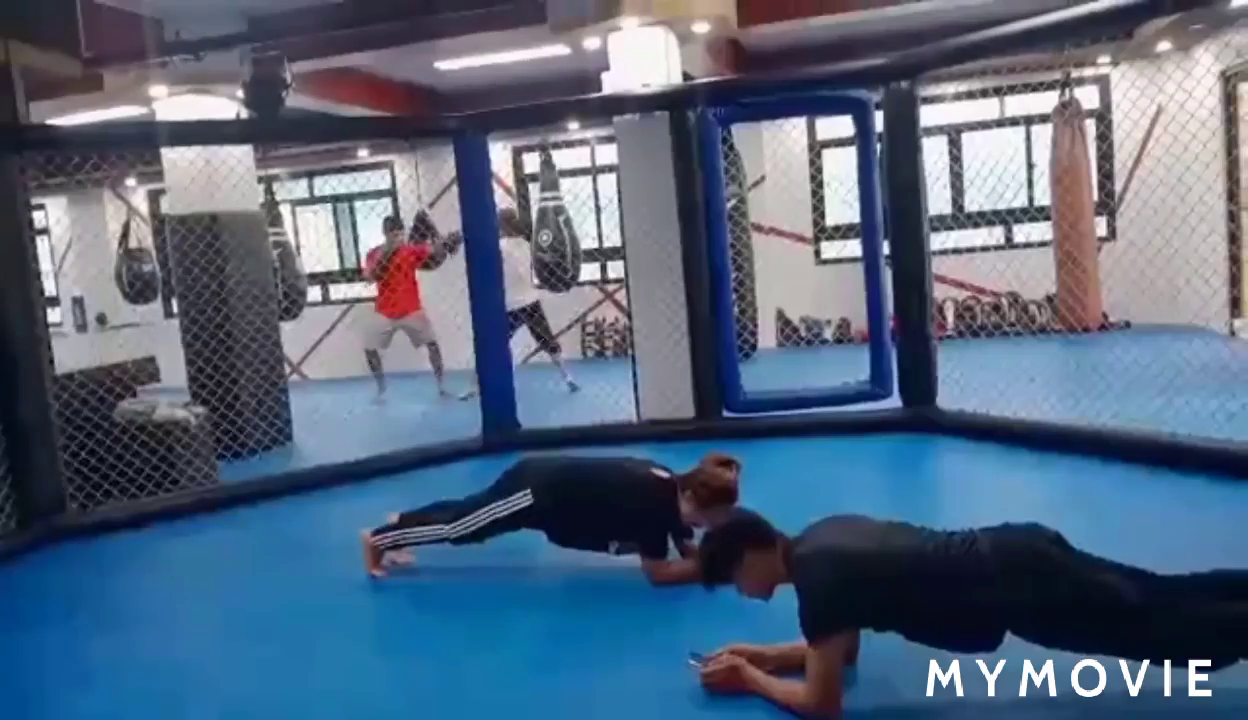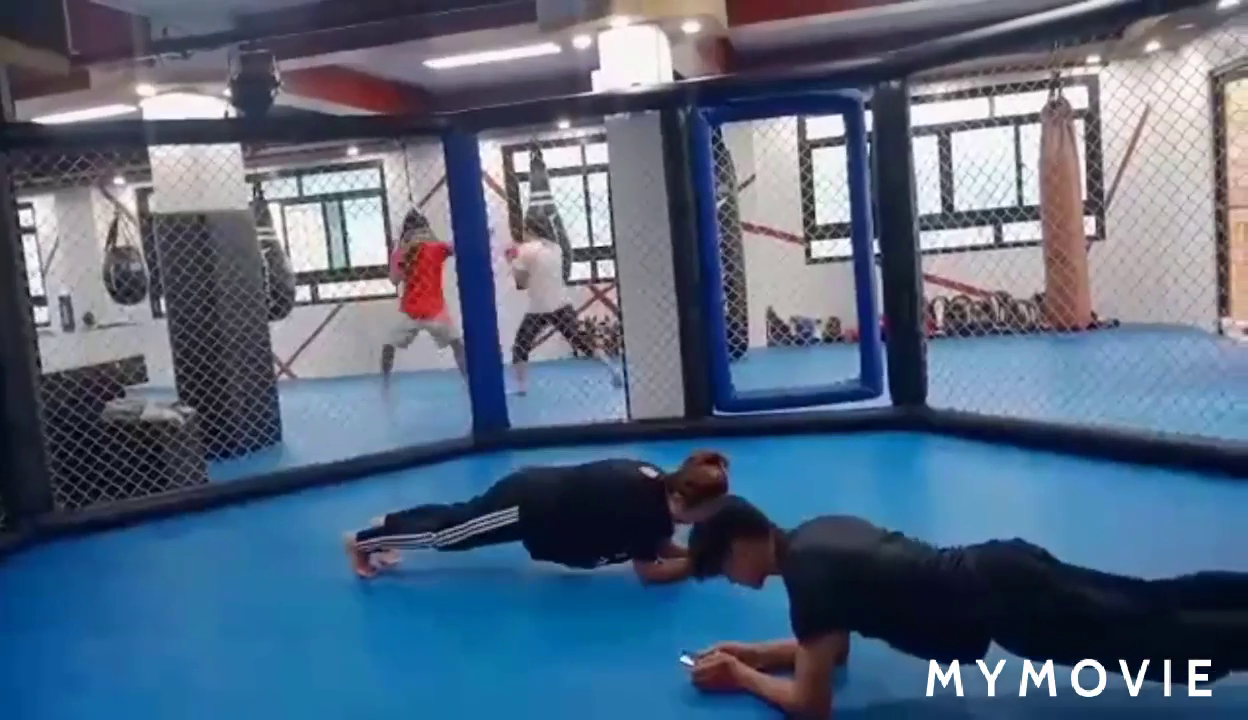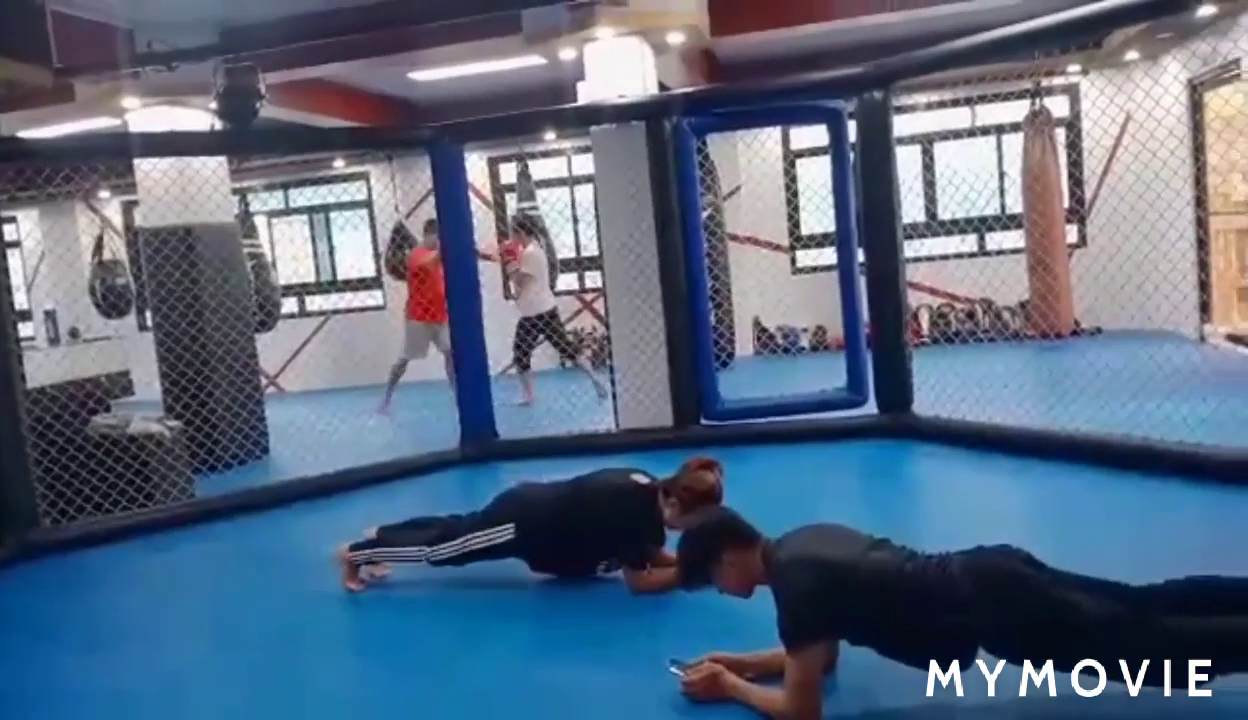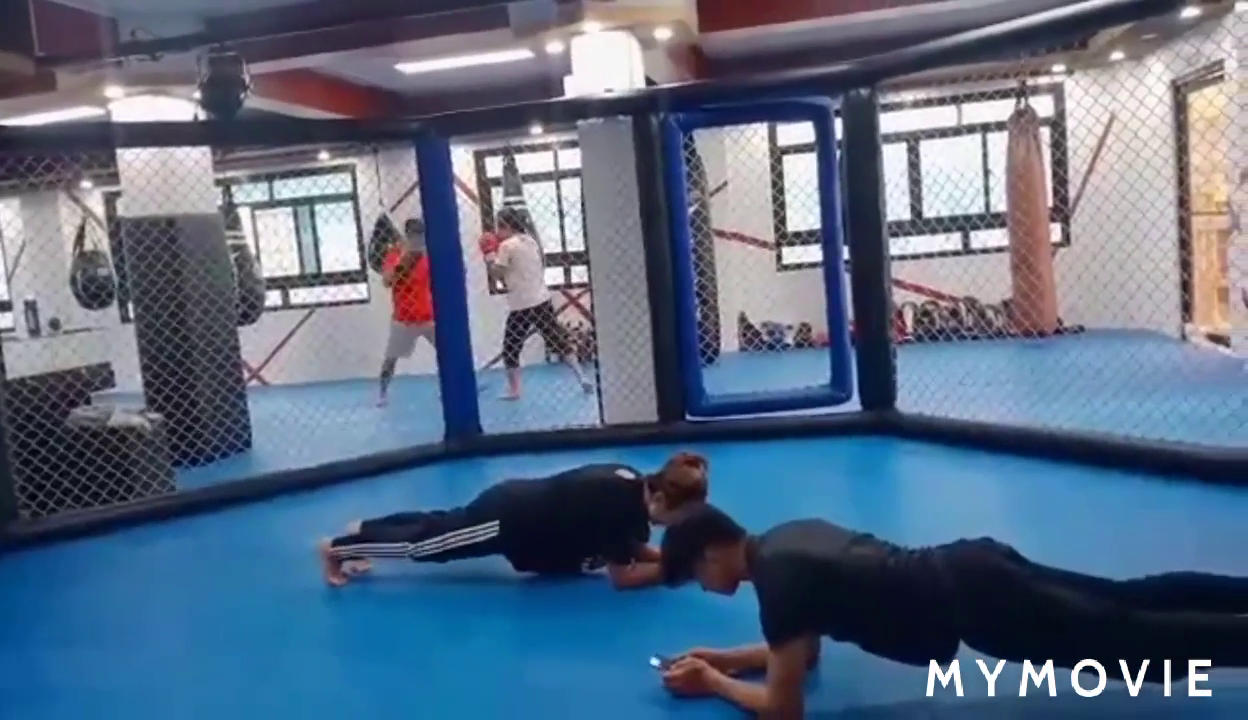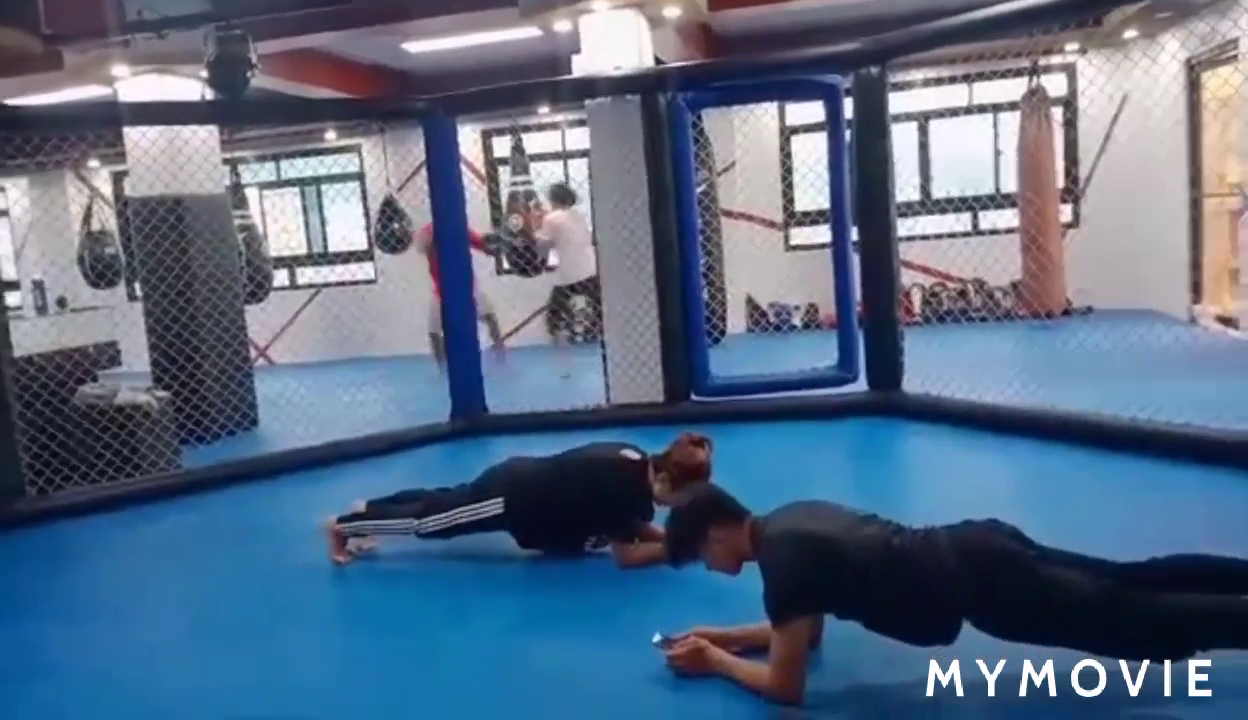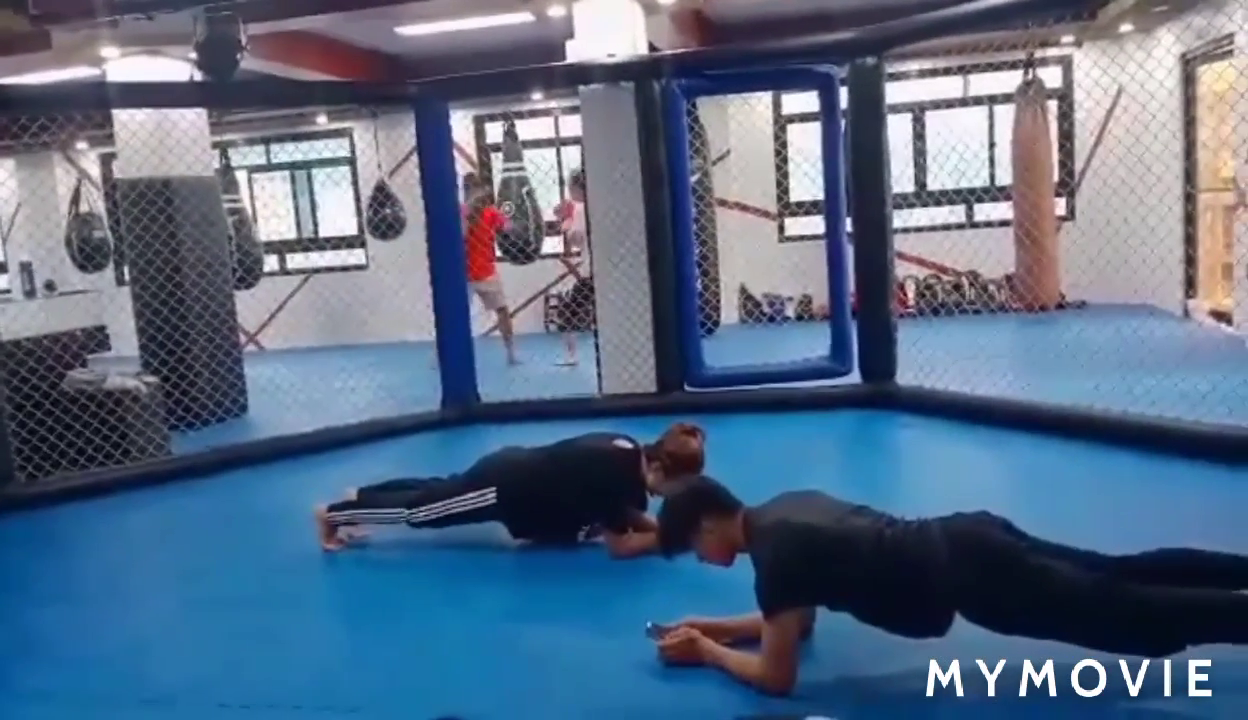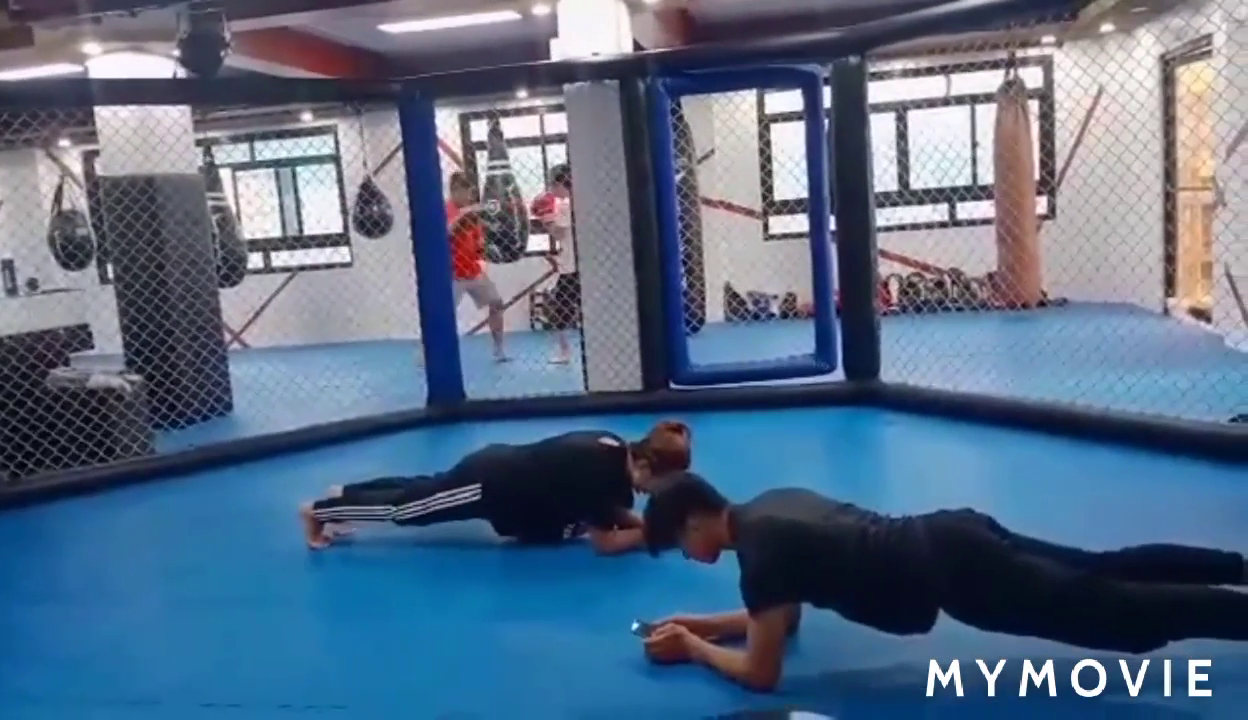
dt=0.4s
person 1, frame 1
left shoulder: (819, 576)
right shoulder: (820, 542)
right elbow: (841, 647)
right wrist: (763, 653)
left hip: (1022, 586)
right hip: (1016, 552)
left knee: (1170, 631)
right knee: (1169, 602)
person 1, frame 2
left shoulder: (809, 574)
right shoulder: (814, 536)
right elbow: (832, 646)
right wrist: (754, 651)
left hip: (1009, 603)
right hip: (1004, 567)
left knee: (1165, 642)
right knee: (1161, 603)
person 1, frame 3
left shoulder: (796, 584)
right shoulder: (800, 546)
right elbow: (819, 653)
right wrist: (744, 662)
left hip: (994, 609)
right hip: (992, 573)
left knee: (1149, 647)
right knee: (1148, 608)
person 1, frame 4
left shoulder: (779, 580)
right shoulder: (783, 541)
right elbow: (802, 650)
right wrist: (724, 656)
left hip: (974, 604)
right hip: (973, 567)
left knee: (1133, 643)
right knee: (1132, 604)
person 1, frame 5
left shoulder: (783, 560)
right shoulder: (788, 522)
left elbow: (786, 685)
right elbow: (805, 628)
left wrist: (717, 661)
right wrist: (725, 635)
left hip: (979, 584)
right hip: (977, 547)
left knee: (1139, 625)
right knee: (1134, 585)
person 1, frame 6
left shoulder: (776, 552)
right shoulder: (782, 512)
left elbow: (777, 675)
right elbow: (796, 619)
left wrist: (708, 651)
right wrist: (716, 625)
left hip: (970, 576)
right hip: (969, 539)
left knee: (1133, 620)
right knee: (1124, 578)
person 1, frame 7
left shoulder: (760, 550)
right shoulder: (767, 510)
left elbow: (762, 671)
right elbow: (782, 616)
left wrist: (694, 648)
right wrist: (700, 623)
left hip: (954, 574)
right hip: (953, 537)
left knee: (1114, 616)
right knee: (1105, 574)
person 2, frame 1
left shoulder: (674, 489)
right shoulder: (653, 501)
left elbow: (687, 549)
right elbow: (658, 571)
left hip: (549, 479)
right hip: (540, 490)
left knee: (469, 512)
right knee: (462, 526)
left ankle: (400, 522)
right ankle: (380, 538)
person 2, frame 2
left shoulder: (660, 485)
right shoulder: (644, 504)
left elbow: (663, 548)
right elbow: (650, 571)
left hip: (537, 488)
right hip: (530, 506)
left knee: (459, 517)
right knee: (448, 532)
left ankle: (385, 526)
right ankle: (363, 540)
person 2, frame 3
left shoulder: (650, 491)
right shoulder: (637, 510)
left elbow: (653, 556)
right elbow: (640, 580)
left hip: (533, 505)
right hip: (526, 522)
left knee: (456, 531)
right knee: (442, 546)
left ankle: (379, 537)
right ankle: (356, 553)
person 2, frame 4
left shoulder: (634, 484)
right shoulder: (623, 504)
left elbow: (635, 548)
right elbow: (623, 575)
left hip: (517, 502)
right hip: (511, 521)
left knee: (439, 526)
right knee: (427, 541)
left ankle: (362, 530)
right ankle: (338, 548)
person 2, frame 5
left shoulder: (638, 464)
right shoulder: (626, 483)
left elbow: (638, 528)
right elbow: (626, 553)
left hip: (521, 480)
right hip: (514, 496)
left knee: (444, 504)
right knee: (430, 519)
left ankle: (367, 510)
right ankle: (344, 525)
person 2, frame 6
left shoulder: (631, 454)
right shoulder: (619, 473)
left elbow: (631, 516)
right elbow: (620, 543)
left hip: (514, 470)
right hip: (507, 488)
left knee: (436, 493)
right knee: (421, 509)
left ankle: (359, 498)
right ankle: (334, 513)
person 2, frame 7
left shoulder: (616, 452)
right shoulder: (604, 470)
left elbow: (616, 512)
right elbow: (605, 540)
left wrist: (647, 523)
left hip: (500, 467)
right hip: (492, 485)
left knee: (421, 491)
right knee: (406, 506)
left ankle: (344, 496)
right ankle: (319, 511)
person 3, frame 1
left shoulder: (499, 247)
right shoulder: (524, 245)
left hip: (509, 308)
right hip: (530, 303)
right knee: (548, 341)
left ankle: (477, 388)
right ankle: (567, 377)
person 3, frame 2
left shoulder: (526, 250)
right shoulder: (556, 248)
left elbow: (520, 280)
left wrist: (515, 261)
left hip: (539, 310)
right hip: (561, 306)
left knee: (520, 347)
right knee: (581, 341)
left ankle: (520, 386)
right ankle: (613, 372)
person 3, frame 3
left shoulder: (530, 252)
right shoulder: (533, 247)
left elbow: (522, 283)
left wrist: (511, 265)
left hip: (533, 312)
right hip: (547, 309)
left knee: (521, 353)
right knee: (566, 347)
left ankle: (528, 396)
right ankle: (596, 380)
person 3, frame 4
left shoulder: (507, 246)
right shoulder: (530, 241)
left elbow: (497, 274)
left wrist: (489, 253)
left hip: (522, 306)
right hip: (542, 301)
left knee: (510, 348)
right knee: (558, 341)
left ankle: (514, 390)
right ankle: (581, 377)
person 3, frame 5
left shoulder: (551, 219)
right shoulder: (580, 216)
left elbow: (542, 248)
left wrist: (539, 231)
left hip: (568, 278)
right hip: (590, 274)
left knee: (554, 318)
right knee: (603, 315)
person 3, frame 6
left shoulder: (580, 209)
left elbow: (575, 241)
left wrist: (566, 222)
left hip: (592, 271)
left knee: (570, 310)
left ankle: (571, 354)
person 3, frame 7
left shoulder: (564, 204)
left elbow: (556, 233)
left wrist: (546, 215)
left hip: (571, 266)
left knee: (560, 308)
left ankle: (564, 352)
person 4, frame 1
left shoulder: (411, 250)
right shoulder: (374, 254)
left elbow: (437, 254)
right elbow: (369, 277)
left wrist: (444, 244)
right wrist: (383, 255)
left hip: (411, 310)
right hip: (385, 313)
left knee: (432, 344)
right knee: (370, 349)
left ankle: (441, 386)
right ankle: (381, 387)
person 4, frame 2
left shoulder: (438, 249)
right shoulder: (399, 253)
right elbow: (395, 280)
right wrist: (406, 251)
left hip: (436, 311)
right hip: (409, 313)
left knee: (457, 343)
right knee: (388, 346)
right ankle: (386, 383)
person 4, frame 3
left shoulder: (435, 257)
right shoulder: (417, 255)
right elbow: (427, 262)
right wrist: (441, 250)
left hip: (440, 316)
right hip: (418, 318)
left knee: (450, 353)
right knee: (405, 358)
right ankle: (387, 397)
person 4, frame 4
left shoulder: (427, 256)
right shoulder: (394, 256)
right elbow: (387, 281)
right wrist: (403, 259)
left hip: (430, 316)
right hip: (405, 319)
right knee: (391, 358)
right ankle: (383, 393)
person 4, frame 5
right shoulder: (429, 232)
left elbow: (488, 250)
right elbow: (423, 248)
right hip: (442, 292)
left knee: (490, 317)
right knee: (434, 333)
left ankle: (502, 360)
right ankle: (443, 369)
person 4, frame 6
left shoulder: (491, 212)
left elbow: (508, 228)
right wrist: (470, 211)
left hip: (486, 274)
left knee: (503, 310)
left ankle: (511, 353)
person 4, frame 7
left shoulder: (471, 212)
right shoulder: (444, 211)
right elbow: (445, 232)
left wrist: (484, 248)
right wrist: (463, 214)
left hip: (475, 271)
right hip: (453, 275)
left knee: (496, 304)
left ankle: (499, 350)
